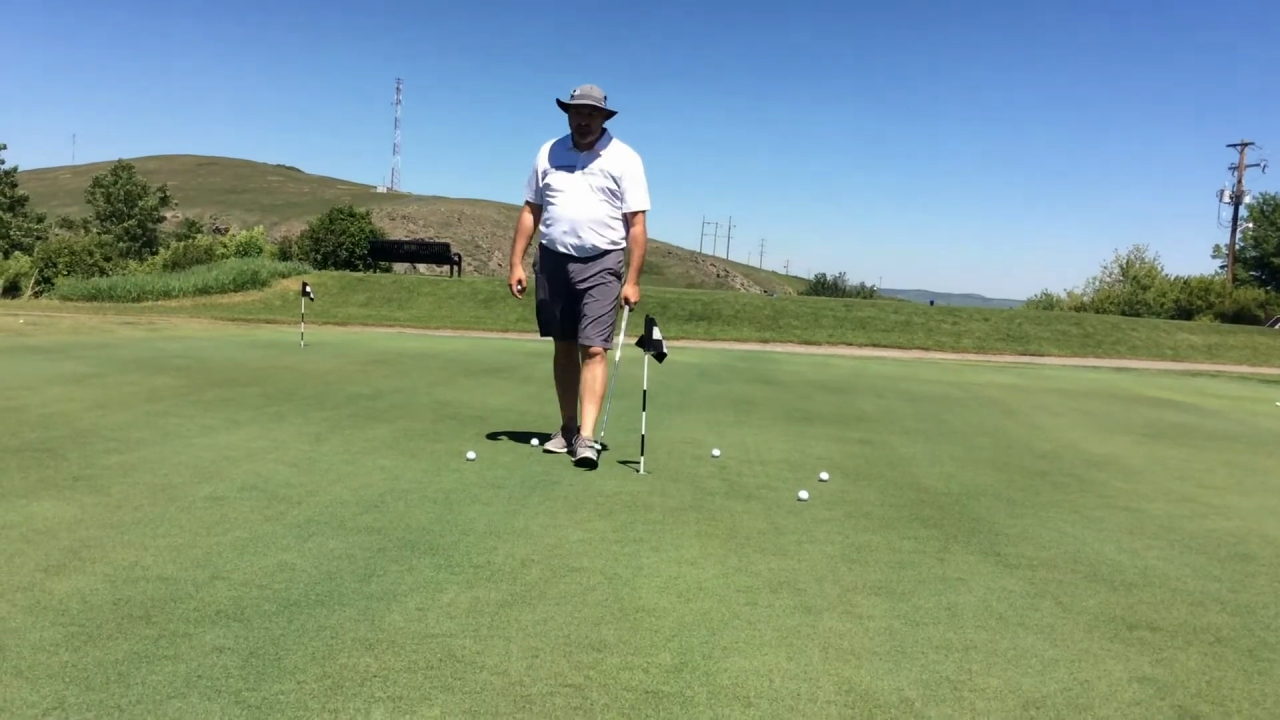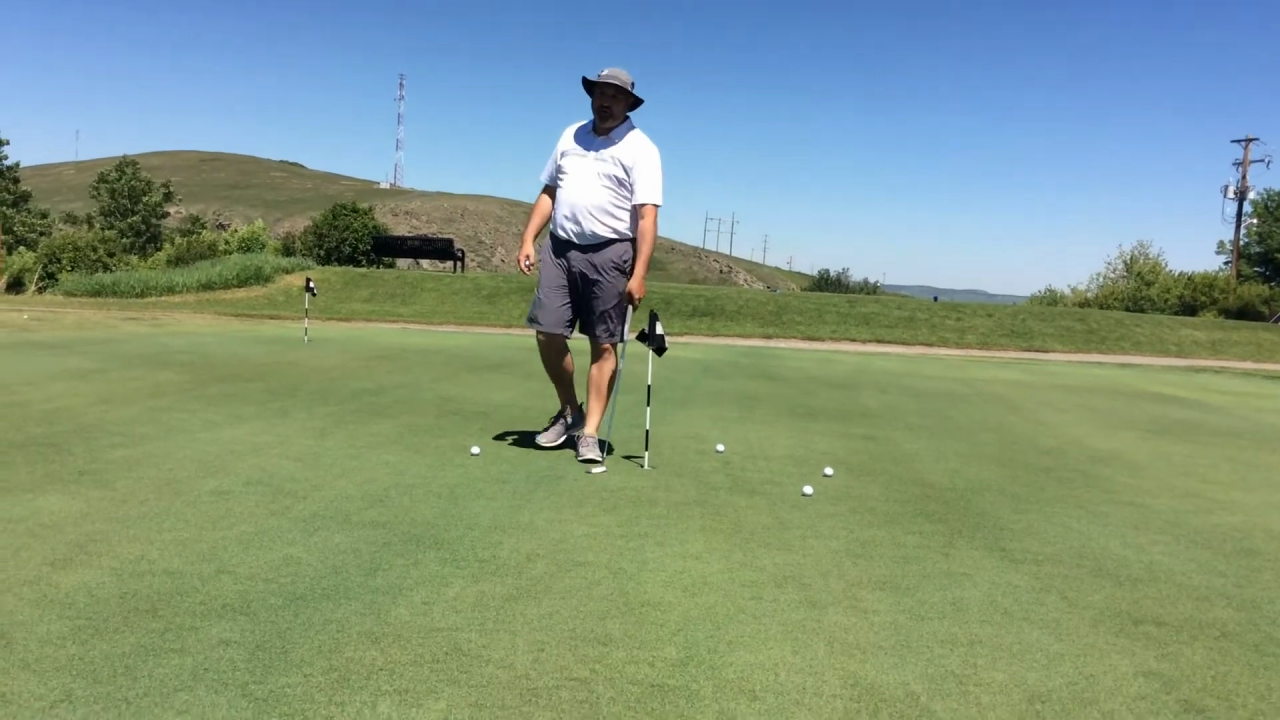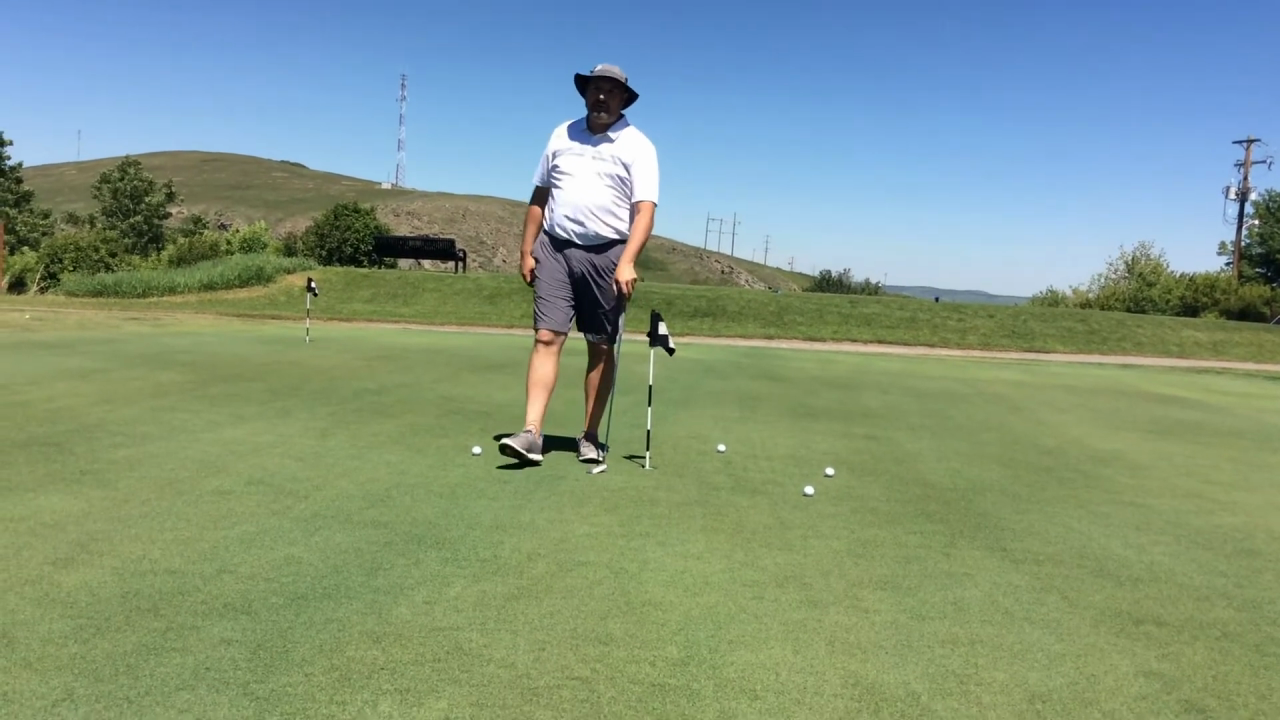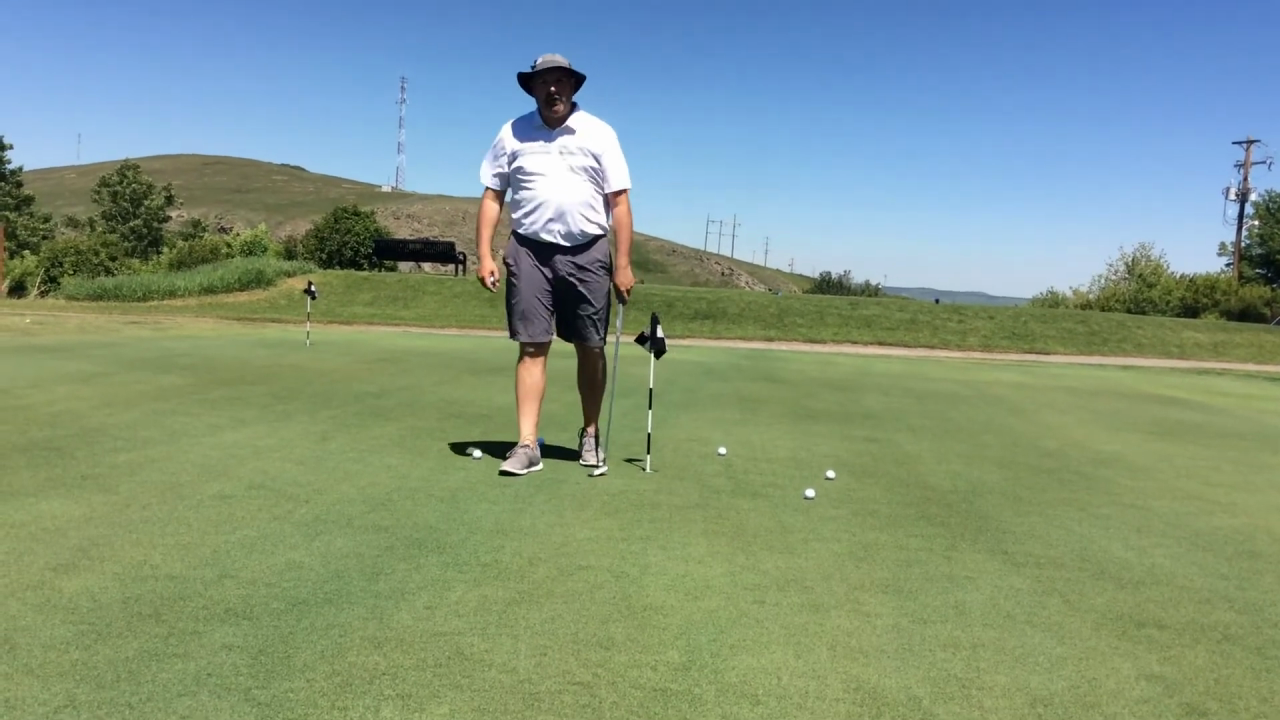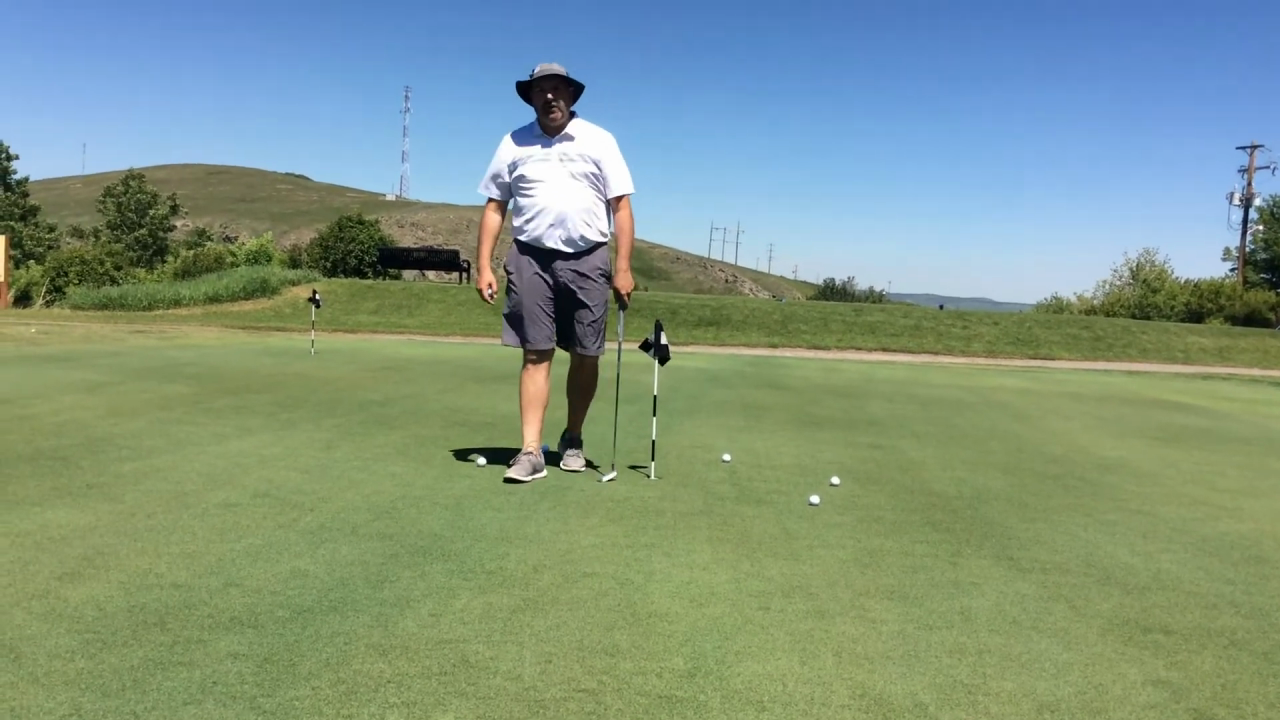
dt=0.5s
person 1, frame 1
left shoulder: (624, 159)
right shoulder: (549, 153)
left elbow: (636, 223)
right elbow: (531, 210)
left wrist: (632, 280)
right wrist: (516, 262)
left hip: (602, 265)
right hip: (554, 260)
left knee: (594, 350)
right knee: (564, 347)
left ankle: (586, 438)
right ankle: (568, 427)
person 1, frame 2
left shoulder: (640, 148)
right shoulder: (571, 136)
left elbow: (647, 215)
right elbow: (548, 192)
left wrist: (639, 274)
right wrist: (528, 239)
left hip: (608, 254)
right hip: (559, 248)
left knee: (604, 344)
right knee: (548, 334)
left ankle: (590, 434)
right ankle: (570, 410)
person 1, frame 3
left shoulder: (638, 146)
right shoulder: (562, 136)
left elbow: (644, 209)
right elbow: (540, 197)
left wrist: (627, 261)
right wrist: (527, 251)
left hip: (606, 255)
right hip: (556, 249)
left knee: (601, 347)
right knee: (547, 338)
left ankle: (590, 434)
right ankle: (531, 433)
person 1, frame 4
left shoulder: (599, 133)
right shoulder: (512, 133)
left elbow: (619, 202)
right elbow: (492, 196)
left wrist: (622, 264)
right wrist: (484, 254)
left hip: (587, 254)
right hip: (530, 252)
left knee: (590, 348)
right knee: (531, 348)
left ankle: (590, 432)
right ankle: (527, 445)
person 1, frame 5
left shoulder: (600, 141)
right shoulder: (513, 144)
left elbow: (621, 206)
right elbow: (495, 207)
left wrist: (623, 267)
right wrist: (484, 266)
left hip: (588, 261)
right hip: (532, 260)
left knee: (585, 357)
right knee: (535, 355)
left ankle: (572, 440)
right ankle: (531, 452)
